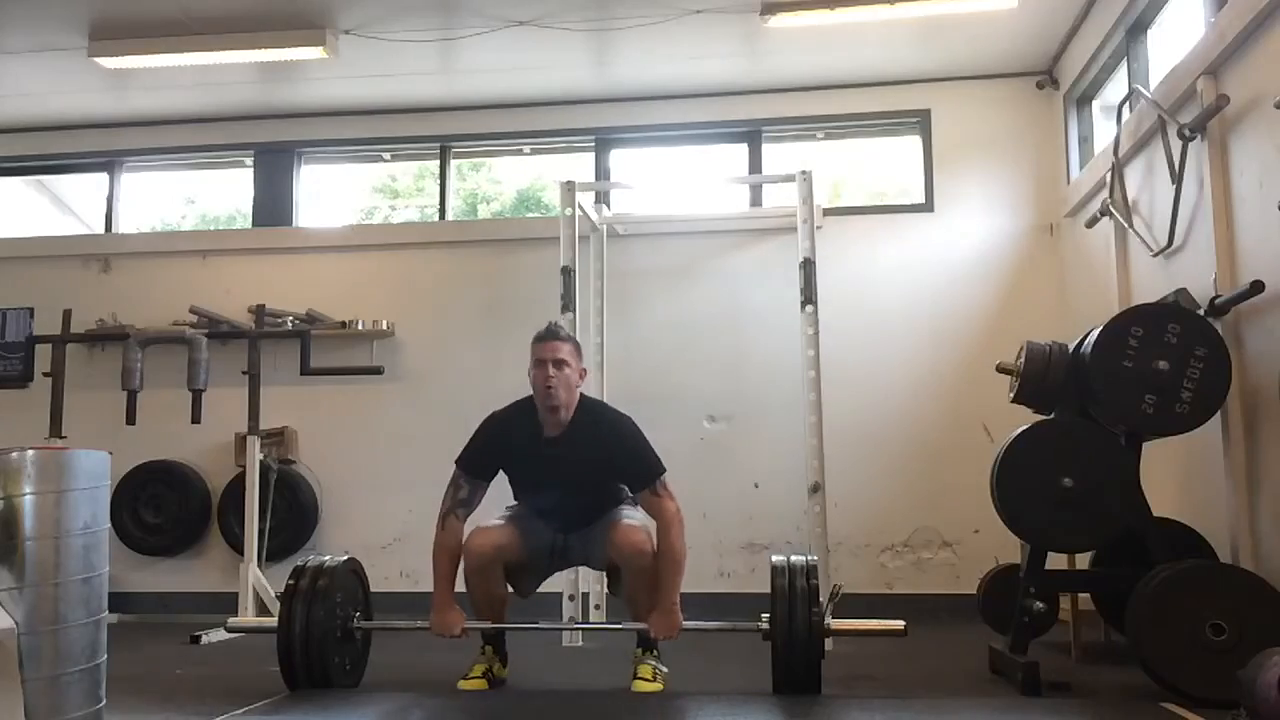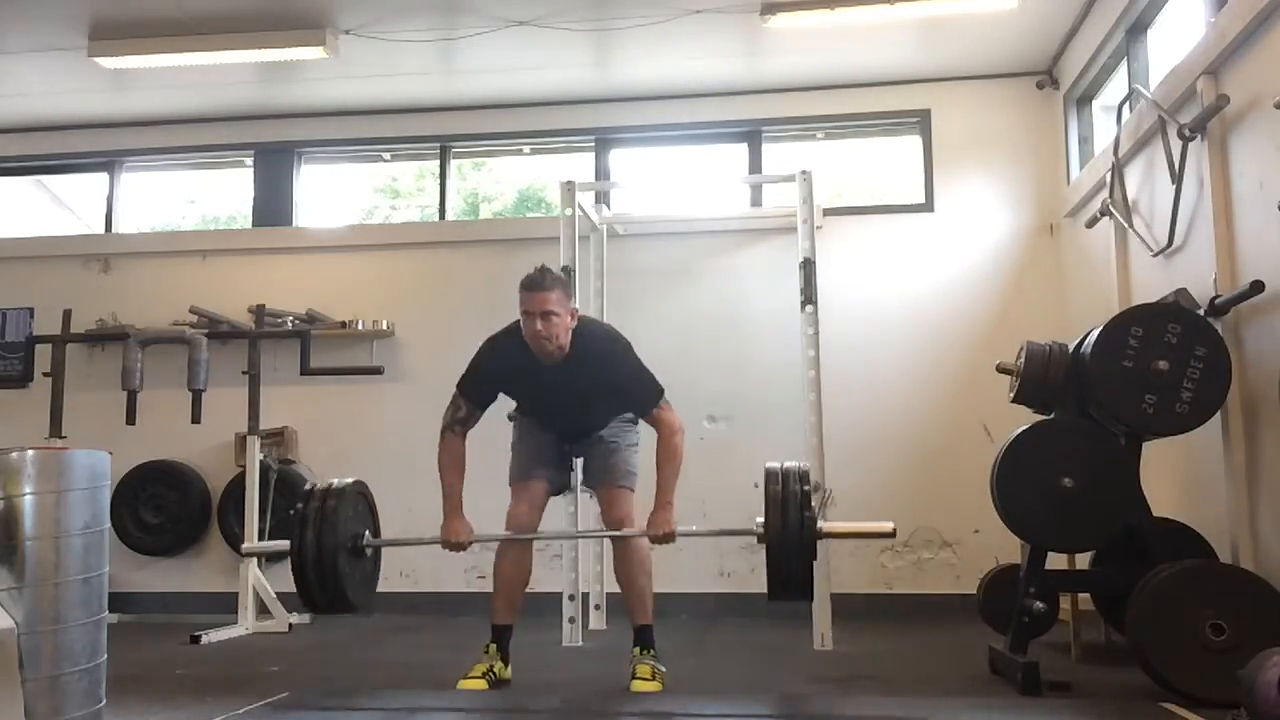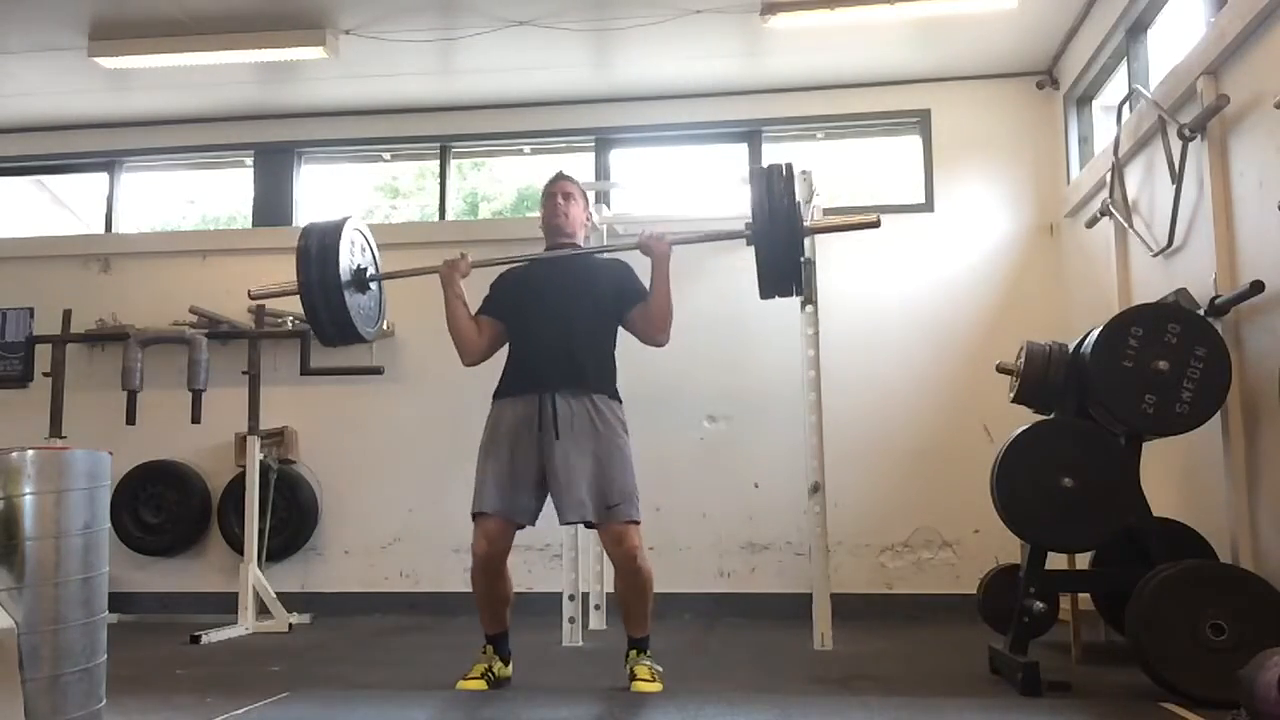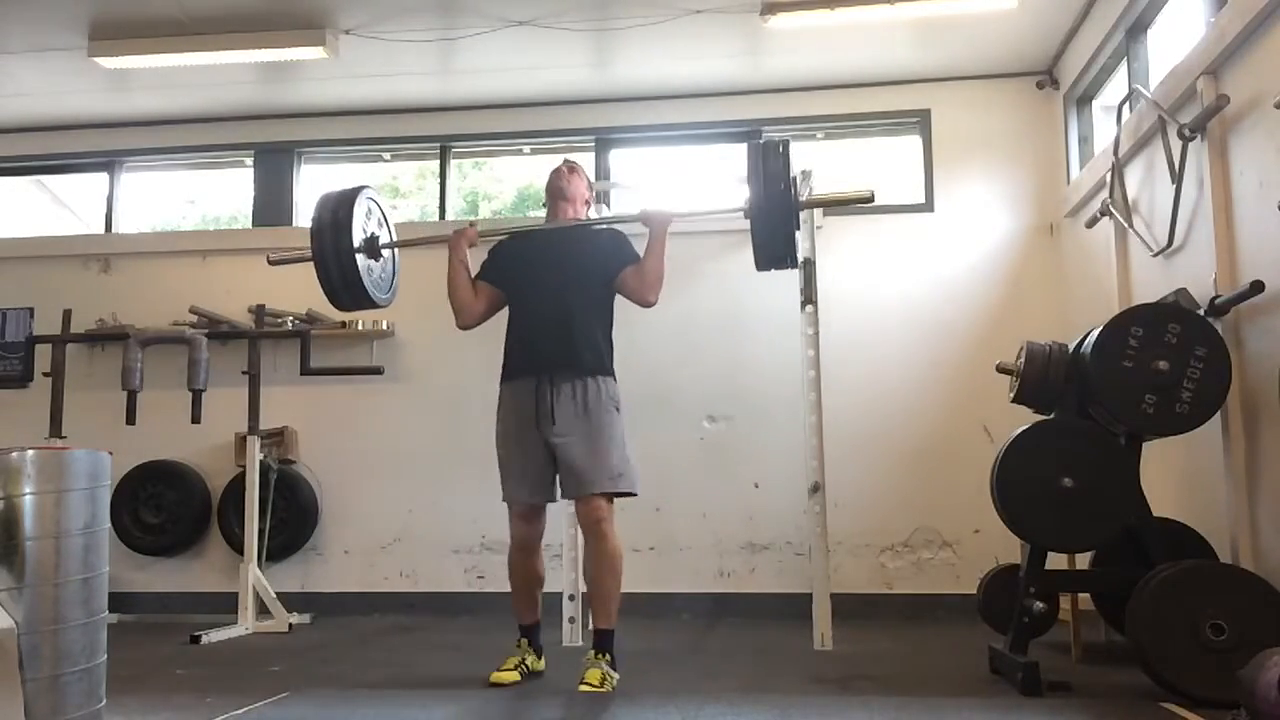
dt=1s
person 1, frame 1
left shoulder: (613, 428)
right shoulder: (502, 427)
left elbow: (668, 513)
right elbow: (453, 511)
left wrist: (668, 608)
right wrist: (443, 604)
left hip: (602, 521)
right hip: (537, 523)
left knee: (637, 544)
right knee: (477, 547)
left ankle: (648, 652)
right ankle: (492, 652)
person 1, frame 2
left shoulder: (606, 347)
right shoulder: (499, 353)
left elbow: (669, 425)
right elbow: (454, 429)
left wrist: (664, 508)
right wrist: (453, 514)
left hip: (606, 426)
right hip: (539, 426)
left knee: (620, 519)
right knee: (520, 522)
left ankle: (645, 652)
right ankle: (497, 652)
person 1, frame 3
left shoulder: (613, 272)
right shoulder: (512, 281)
left elbow: (656, 333)
right elbow: (473, 350)
left wrist: (660, 262)
right wrist: (452, 287)
left hip: (590, 408)
right hip: (516, 410)
left knee: (626, 547)
right knee: (487, 547)
left ankle: (640, 654)
right ankle: (496, 653)
person 1, frame 4
left shoulder: (607, 242)
right shoulder: (511, 249)
left elbow: (646, 292)
right elbow: (468, 313)
left wrist: (658, 230)
right wrist: (458, 252)
left hip: (586, 388)
right hip: (522, 391)
left knee: (597, 516)
right knee: (524, 530)
left ankle: (603, 653)
right ankle: (530, 648)
